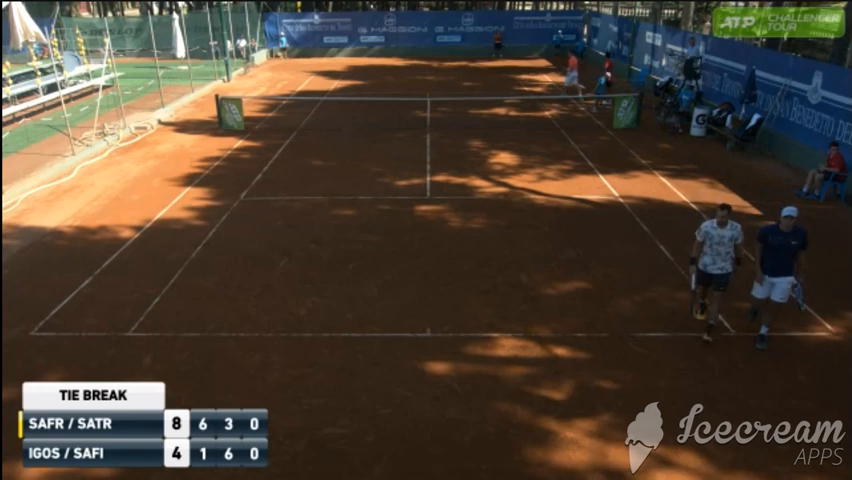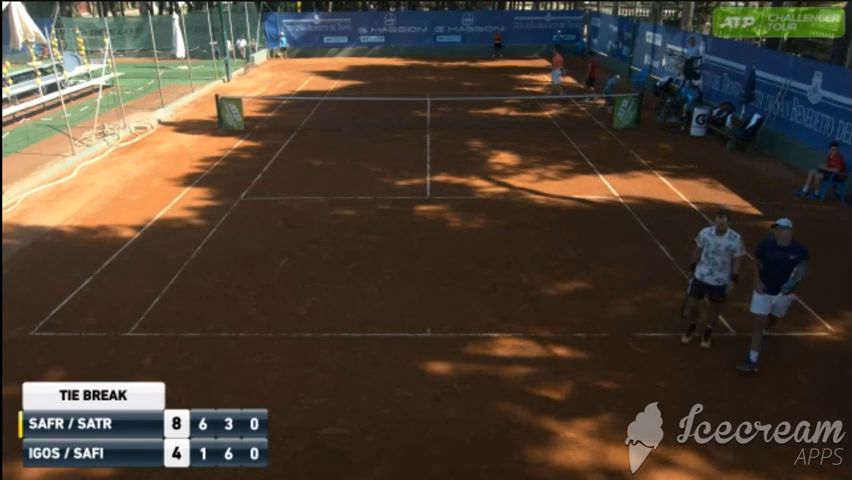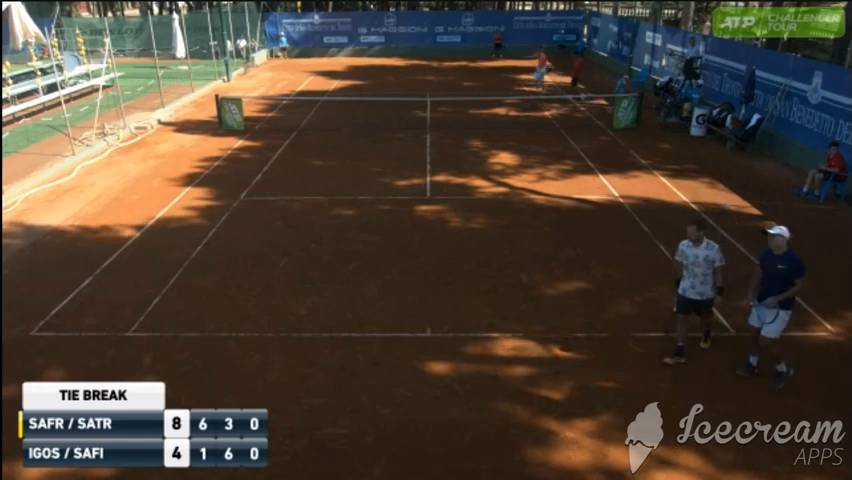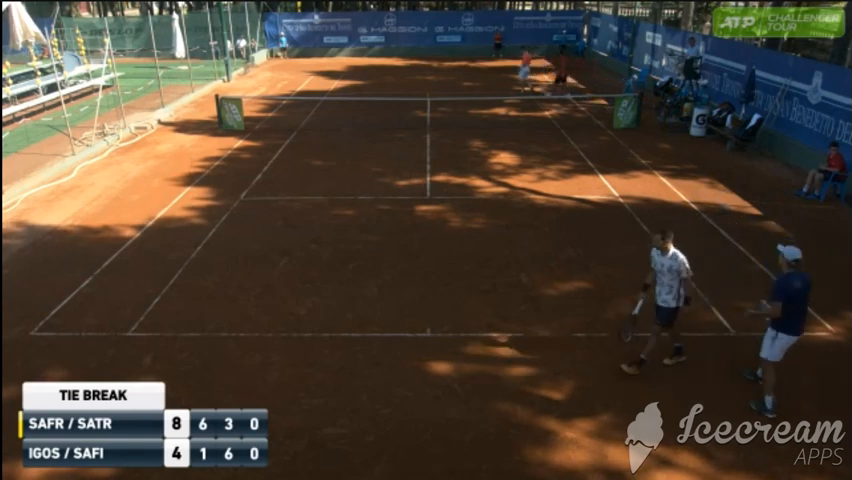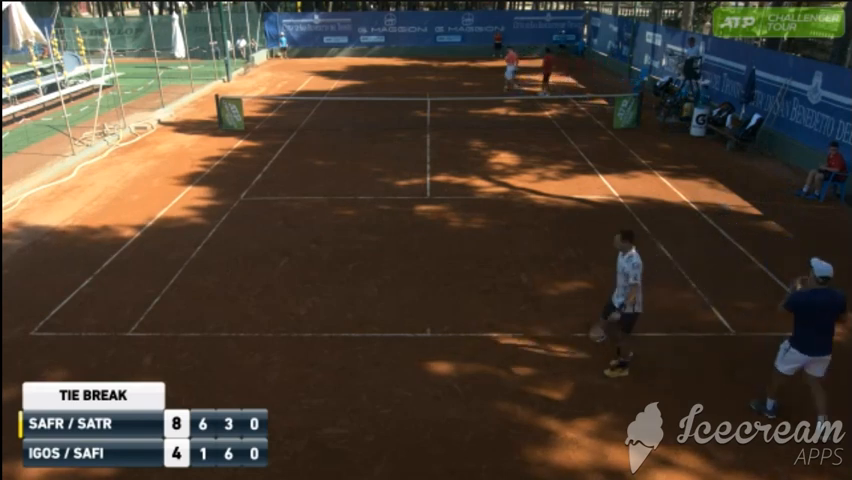
dt=0.4s
person 1, frame 1
left shoulder: (801, 234)
right shoulder: (767, 231)
left elbow: (801, 254)
right elbow: (758, 249)
left wrist: (799, 274)
right wrist: (758, 270)
left hip: (785, 277)
right hip: (765, 273)
left knee: (773, 305)
right knee: (758, 302)
left ankle: (763, 334)
right ankle: (755, 308)
person 1, frame 2
left shoulder: (800, 250)
right shoulder: (765, 245)
left elbow: (803, 268)
right elbow: (757, 263)
left wrist: (795, 282)
right wrist: (757, 280)
left hip: (783, 293)
right hip: (763, 290)
left knee: (773, 318)
right knee: (759, 323)
left ankle: (765, 335)
right ankle: (752, 362)
person 1, frame 3
left shoulder: (793, 261)
right shoulder: (766, 254)
left elbow: (799, 285)
left wrist: (779, 298)
right wrist: (752, 291)
left hip: (780, 308)
right hip: (761, 303)
left knee: (766, 342)
right knee: (755, 334)
left ankle: (783, 370)
right ankle: (752, 364)
person 1, frame 4
left shoulder: (782, 283)
right shoulder: (803, 278)
left elbow: (775, 312)
left wrist: (756, 312)
right wrist: (768, 306)
left hip: (783, 330)
right hip: (796, 328)
left knee: (768, 364)
right knee: (767, 353)
left ankle: (768, 406)
right ankle: (759, 375)
person 1, frame 5
left shoulder: (800, 297)
right shoulder: (839, 298)
left elbow: (784, 306)
right elbow: (840, 318)
left wrist: (795, 288)
left hip: (799, 348)
right hip: (824, 350)
left knee: (779, 375)
right knee: (816, 385)
left ankle: (769, 407)
right ankle: (821, 427)
person 2, frame 1
left shoulder: (736, 229)
right shoulder: (706, 226)
left elbow: (738, 246)
right elbow: (698, 244)
left wrist: (738, 262)
right wrist: (693, 263)
left hip: (724, 269)
right hip: (704, 266)
left knee: (717, 297)
right knee: (702, 289)
left ankle: (709, 329)
right ankle: (702, 305)
person 2, frame 2
left shoulder: (736, 239)
right shoulder: (705, 233)
left elbow: (736, 261)
left wrist: (733, 280)
right wrist: (692, 268)
left hip: (721, 280)
right hip: (701, 276)
left knee: (715, 307)
right knee: (691, 304)
left ankle: (707, 332)
right ankle: (691, 327)
person 2, frame 3
left shoulder: (713, 249)
right shoulder: (683, 246)
left elbow: (718, 271)
left wrist: (719, 293)
right wrist: (678, 284)
left hip: (705, 293)
right hip: (685, 291)
left knee: (704, 319)
right knee: (680, 319)
left ankle: (706, 333)
right ankle: (679, 353)
person 2, frame 4
left shoulder: (679, 259)
right shoulder: (655, 252)
left elbow: (686, 281)
left wrist: (686, 302)
right wrist: (645, 289)
left hip: (671, 302)
right hip: (661, 298)
left knee: (655, 332)
right knee: (669, 326)
left ankle: (640, 363)
right ankle: (679, 352)
person 2, frame 5
left shoulder: (634, 262)
right shoulder: (622, 254)
left elbow: (634, 289)
left wrist: (619, 310)
left hip: (628, 307)
right hip: (616, 299)
left knee: (621, 335)
right knee: (602, 326)
left ankle: (623, 366)
right ankle: (622, 353)
